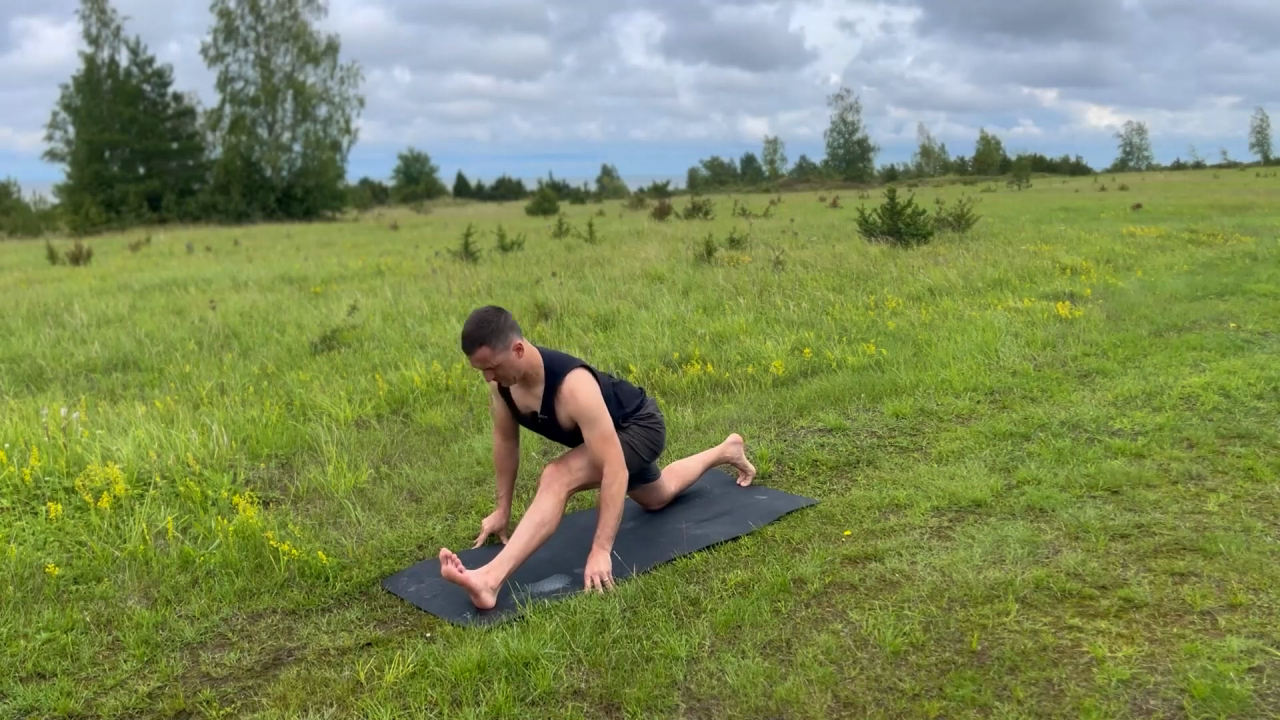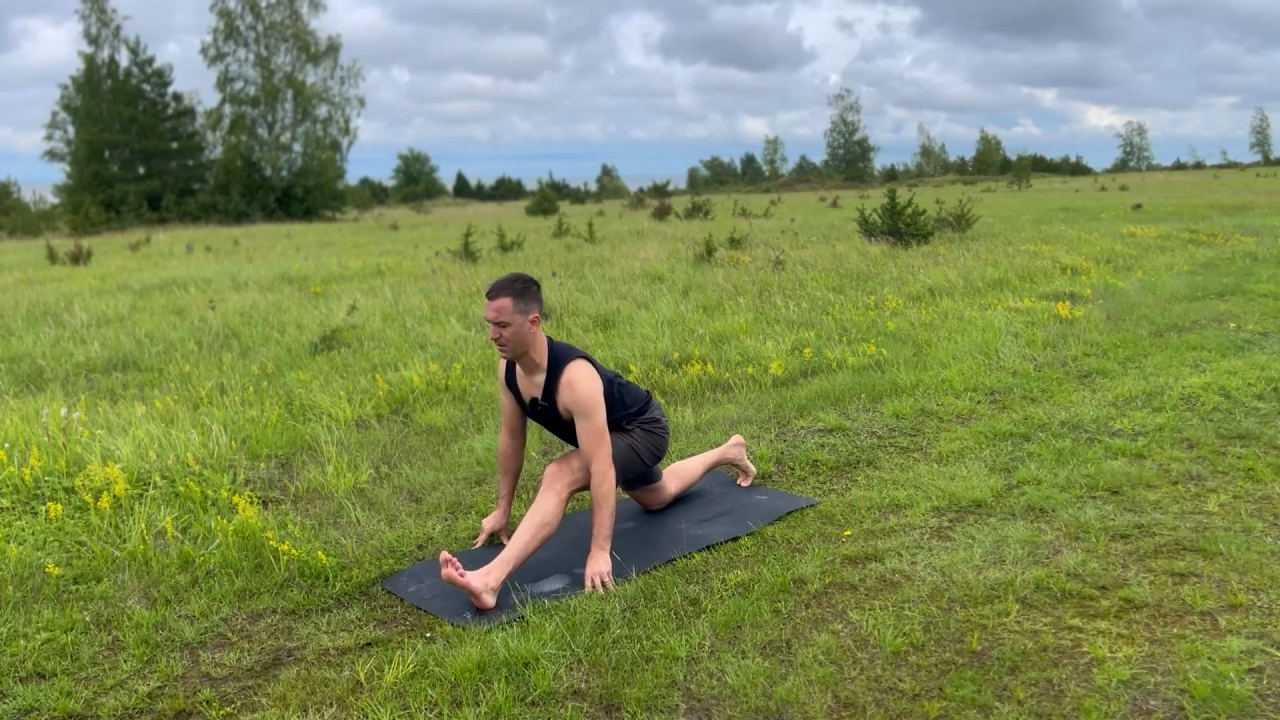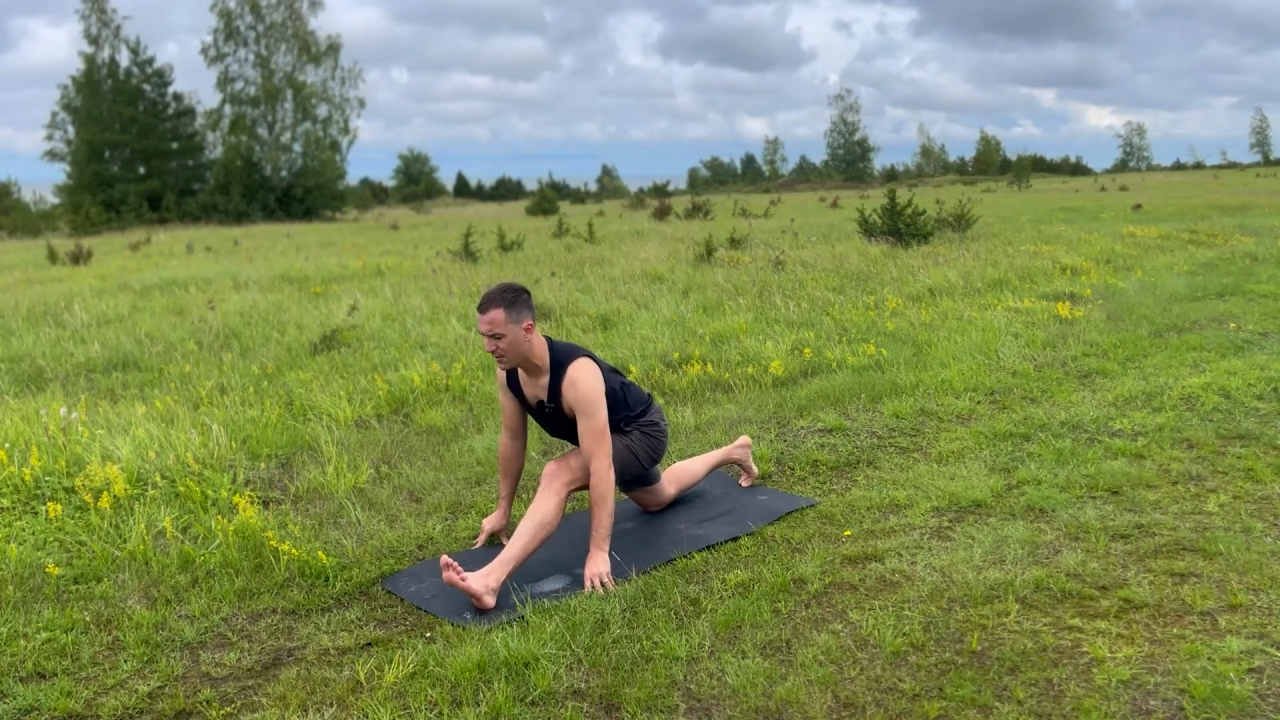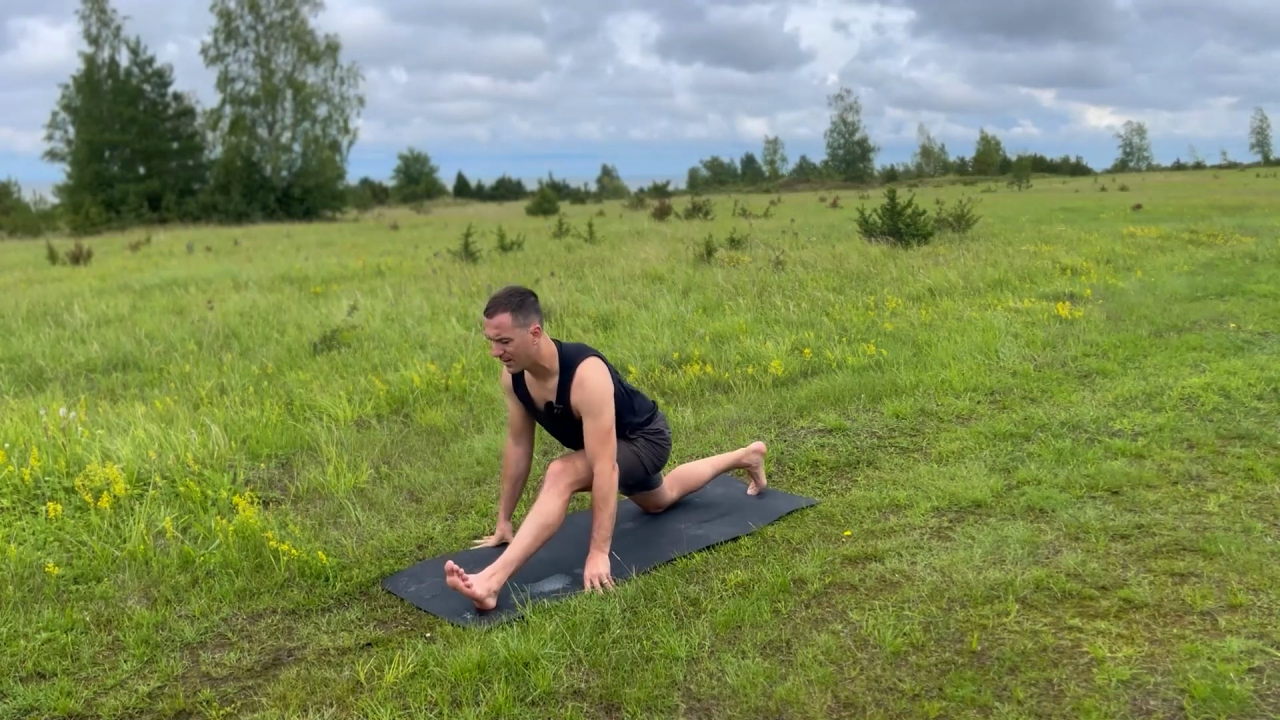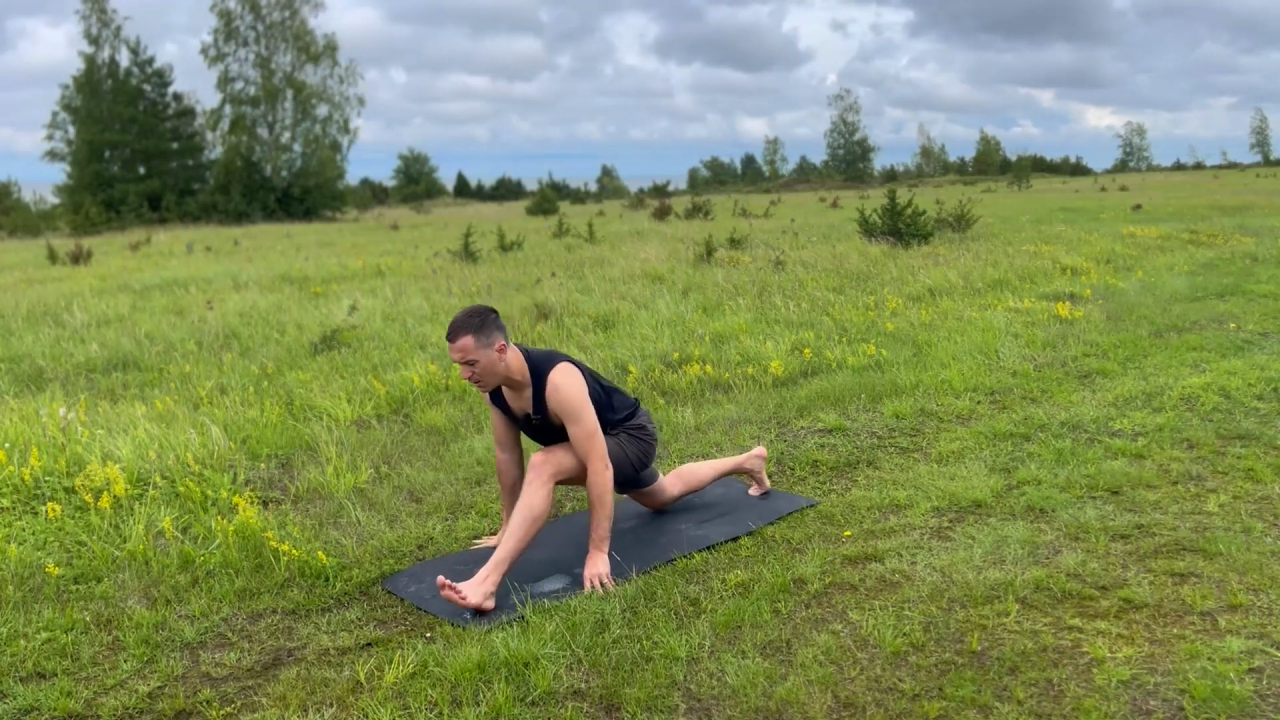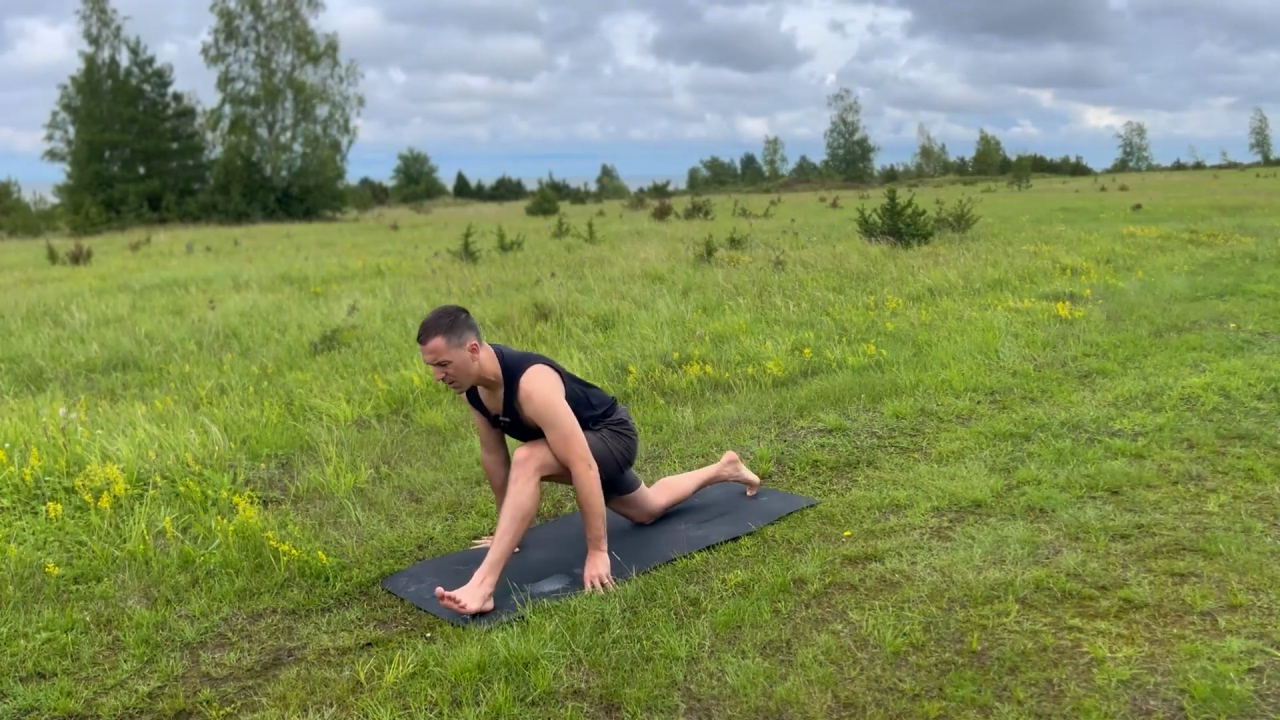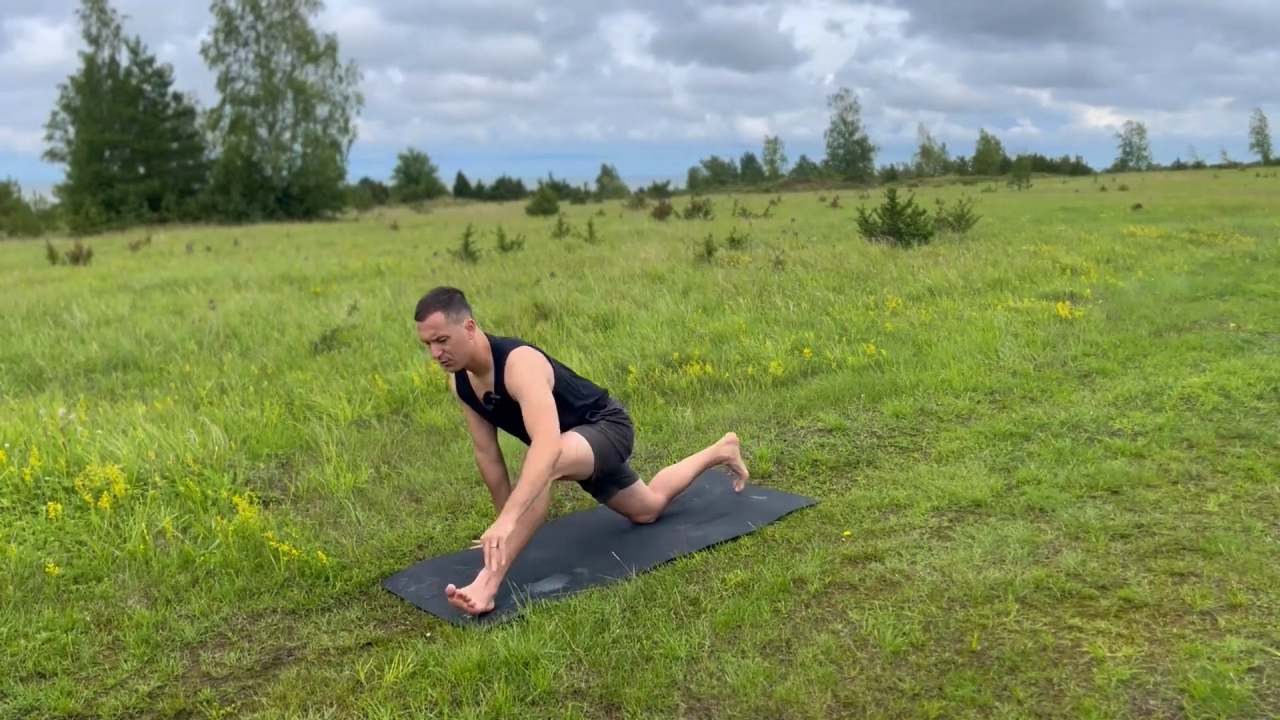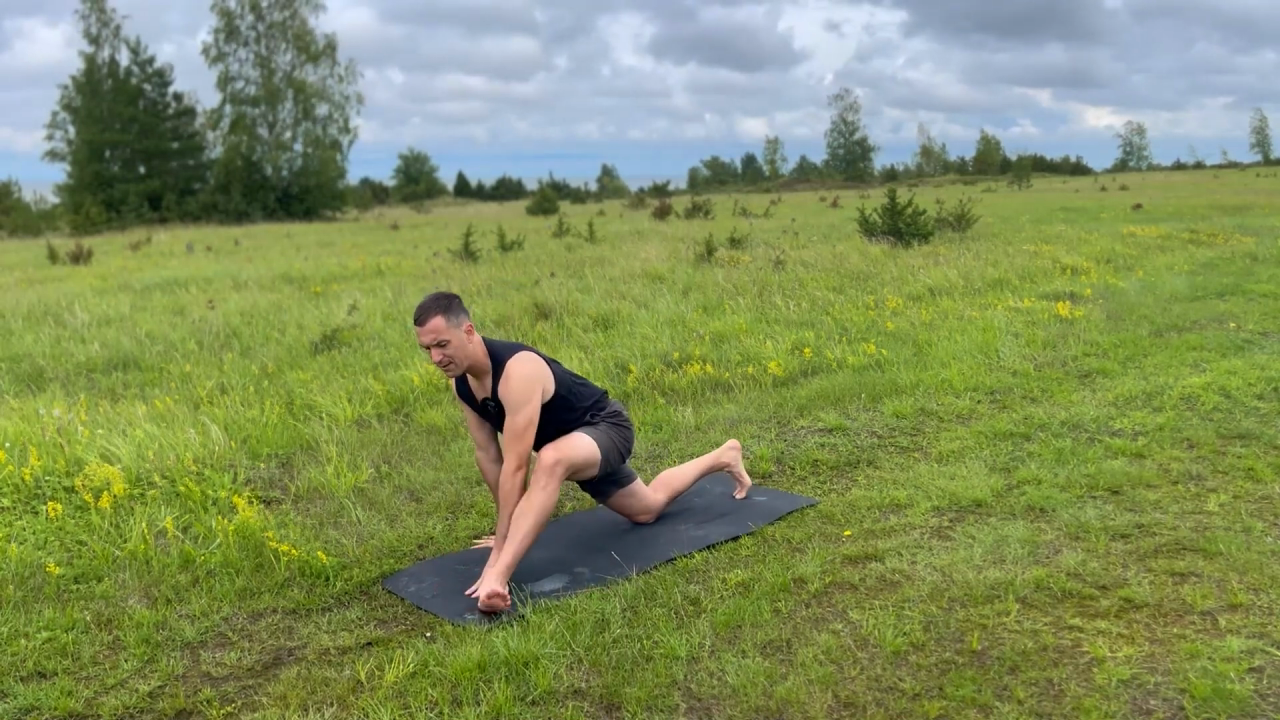
dt=0.5s
person 1, frame 1
left shoulder: (573, 387)
right shoulder: (502, 378)
left elbow: (616, 471)
right elbow: (505, 441)
left wrist: (601, 551)
right wrist: (501, 510)
left hip: (638, 426)
right hip: (602, 430)
left knee: (556, 478)
right knee: (656, 498)
left ankle: (490, 579)
right ankle: (727, 451)
person 1, frame 2
left shoulder: (574, 378)
right shoulder: (508, 368)
left elbow: (602, 469)
right elbow: (511, 438)
left wrist: (599, 551)
right wrist: (502, 509)
left hip: (643, 429)
right hip: (616, 432)
left knee: (559, 477)
right knee: (658, 499)
left ankle: (490, 579)
right ankle: (728, 452)
person 1, frame 3
left shoulder: (577, 375)
right shoulder: (508, 372)
left elbow: (601, 468)
right elbow: (512, 439)
left wrist: (598, 551)
right wrist: (502, 510)
left hip: (640, 430)
right hip: (615, 434)
left knee: (557, 475)
right knee: (657, 500)
left ankle: (490, 580)
right ankle: (734, 451)
person 1, frame 4
left shoulder: (586, 375)
right shoulder: (513, 375)
left elbow: (605, 469)
right elbow: (518, 446)
left wrist: (599, 552)
right wrist: (503, 520)
left hip: (644, 438)
right hip: (615, 439)
left knee: (561, 475)
right knee: (660, 501)
left ankle: (491, 581)
right ankle: (745, 457)
person 1, frame 5
left shoulder: (558, 382)
right shoulder: (494, 383)
left elbow: (599, 467)
right elbow: (507, 454)
left wrist: (598, 552)
right wrist: (508, 527)
left hip: (629, 434)
right hip: (606, 439)
left knee: (543, 466)
right knee: (663, 496)
left ankle: (486, 583)
right ankle: (746, 462)
person 1, frame 6
left shoulder: (532, 385)
right shoulder: (471, 380)
left elbow: (584, 468)
right elbow: (493, 455)
left wrist: (597, 552)
right wrist: (505, 530)
left hip: (611, 434)
right hip: (582, 438)
left knee: (528, 461)
right knee: (648, 511)
left ankle: (482, 586)
right ankle: (724, 470)
person 1, frame 7
left shoulder: (518, 362)
right shoulder: (459, 382)
left elbow: (549, 446)
right elbow: (486, 454)
left wrist: (507, 520)
right wrist: (505, 524)
left hip: (605, 425)
right hip: (579, 443)
left knee: (543, 465)
right knee: (648, 510)
left ankle: (487, 584)
right ankle: (721, 451)
person 1, frame 8
left shoulder: (516, 370)
right shoulder: (460, 381)
left elbow: (516, 466)
right elbow: (487, 454)
left wrist: (498, 551)
right wrist: (508, 528)
left hip: (605, 427)
right hip: (579, 442)
left knee: (552, 460)
right knee: (647, 510)
left ankle: (497, 579)
right ankle: (723, 457)
